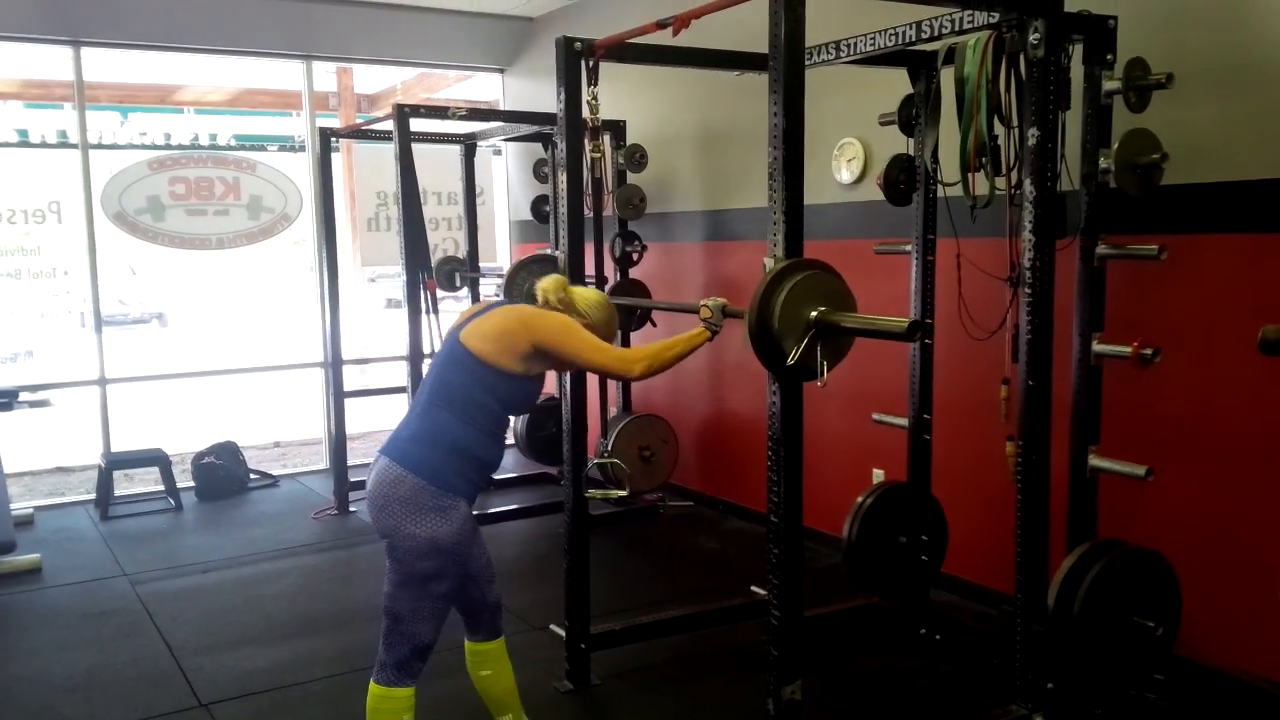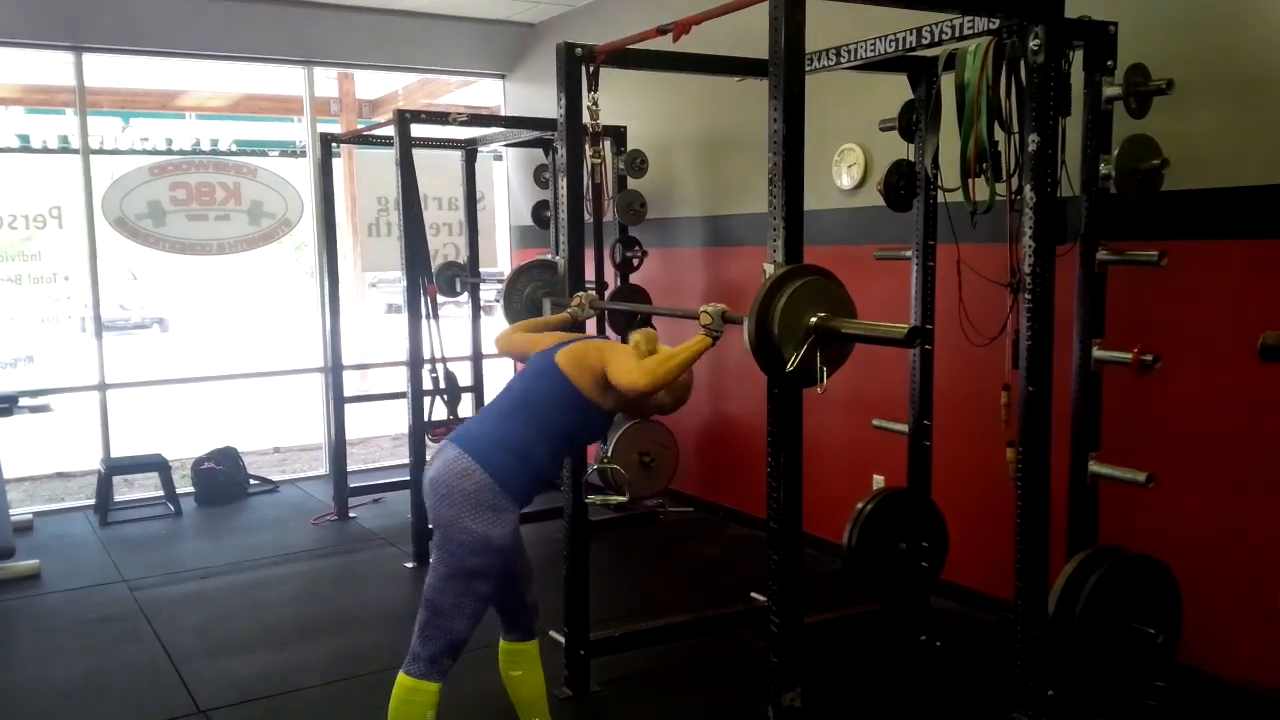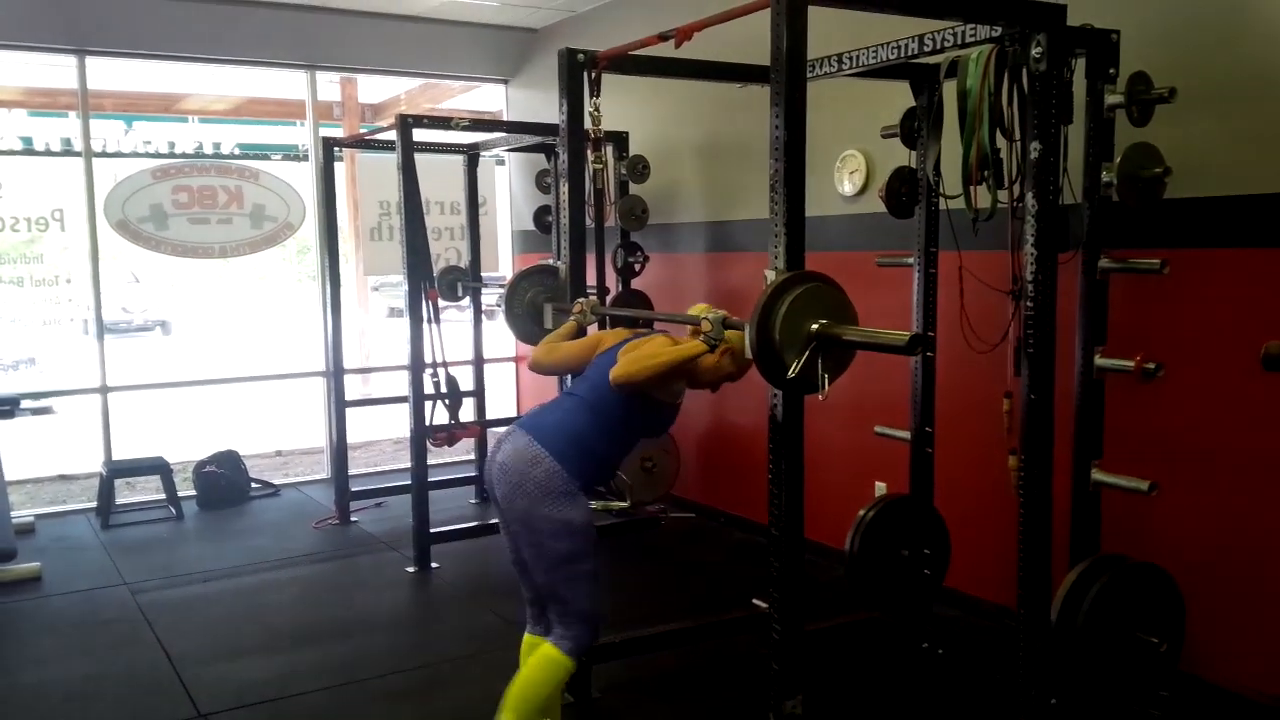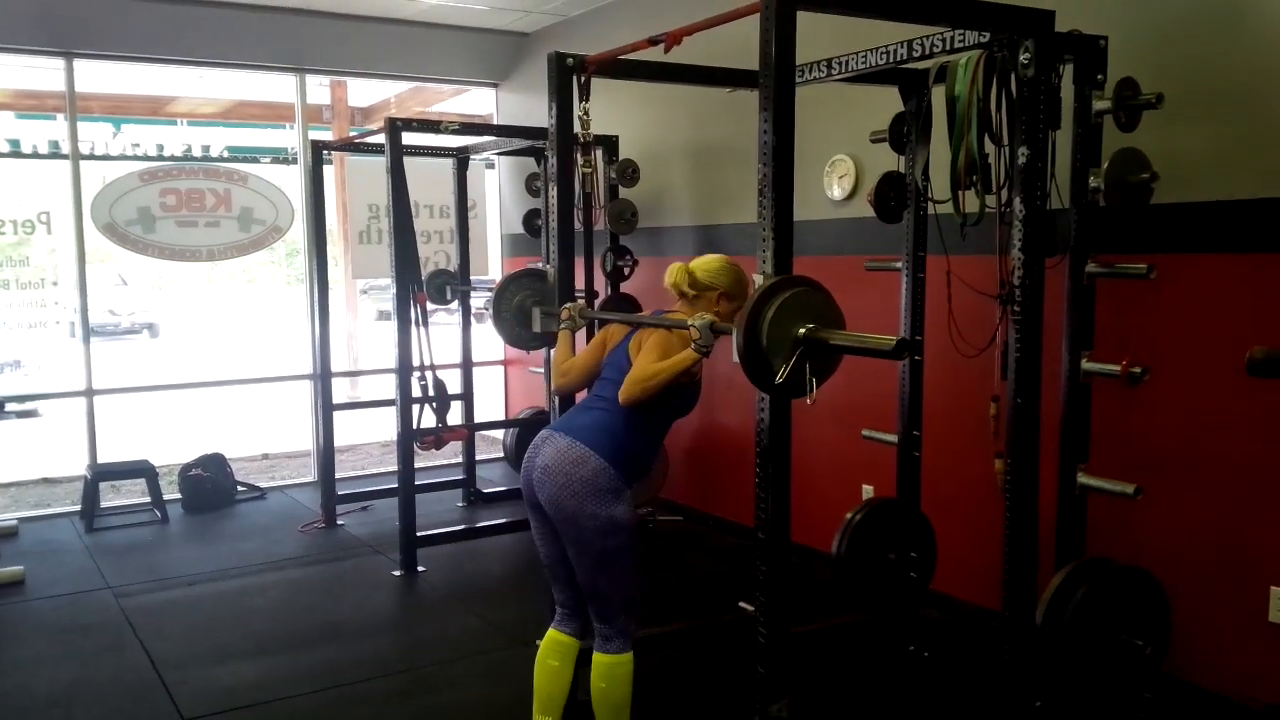
dt=0.4s
person 1, frame 1
left shoulder: (505, 316)
right shoulder: (535, 323)
right elbow: (630, 365)
right wrist: (705, 330)
left hip: (424, 483)
right hip: (423, 493)
left knee: (485, 615)
right knee: (406, 650)
person 1, frame 2
left shoulder: (580, 346)
right shoulder: (617, 355)
left elbow: (507, 338)
right elbow: (640, 381)
left wrist: (570, 317)
right wrist: (705, 338)
left hip: (466, 474)
right hip: (478, 490)
left knee: (521, 618)
right knee: (438, 647)
person 1, frame 3
left shoulder: (624, 336)
right shoulder: (670, 349)
left elbow: (538, 358)
right elbow: (624, 376)
left wrist: (578, 320)
right wrist: (699, 345)
left hip: (513, 456)
right hip: (545, 477)
left knee: (547, 618)
right knee: (576, 629)
person 1, frame 4
left shoulder: (629, 325)
right shoulder: (677, 336)
left elbow: (562, 380)
right elbow: (631, 392)
left wrist: (567, 328)
right wrist: (695, 353)
left hip: (542, 458)
right hip: (586, 478)
left knee: (571, 615)
right knee: (613, 627)
